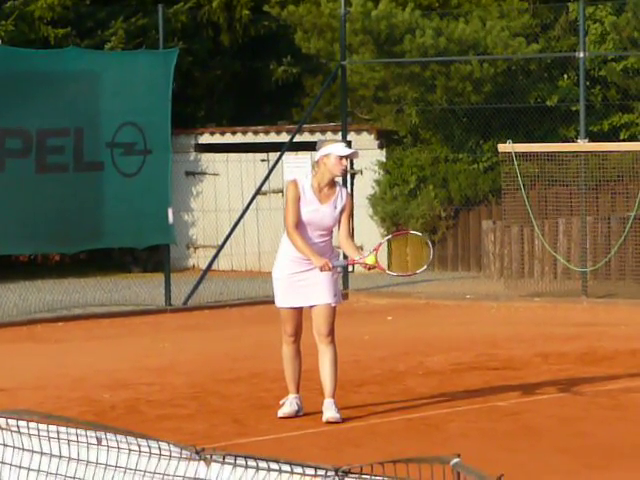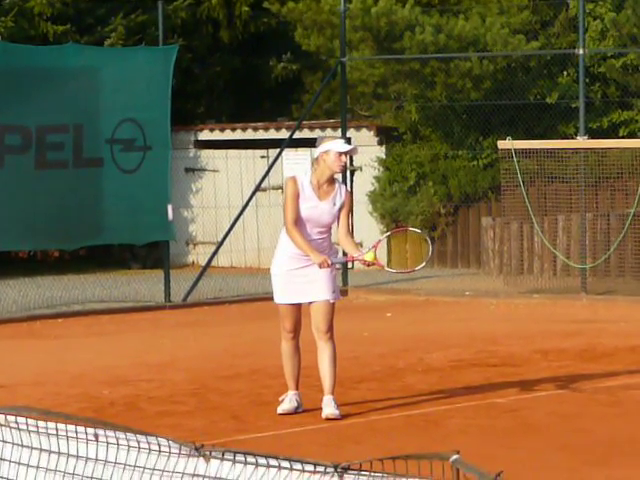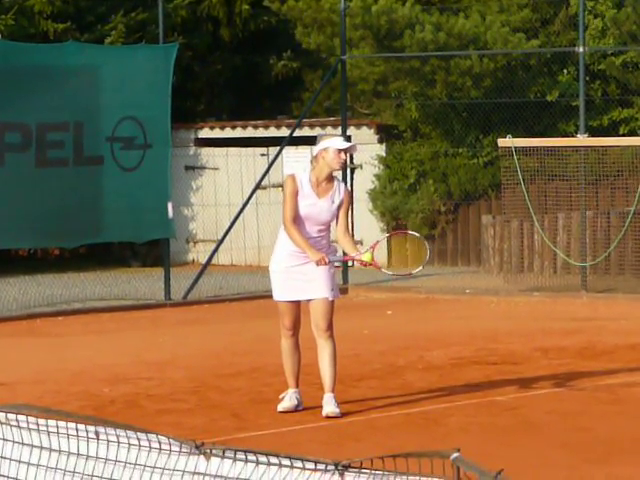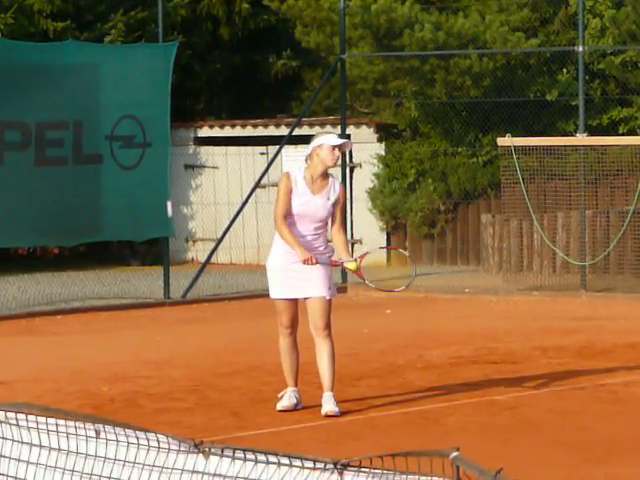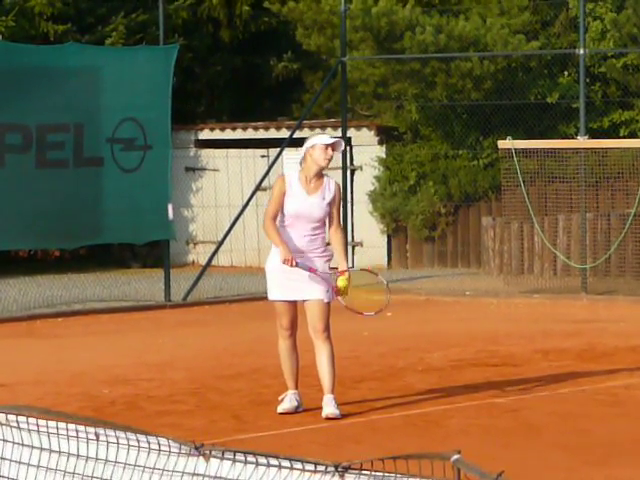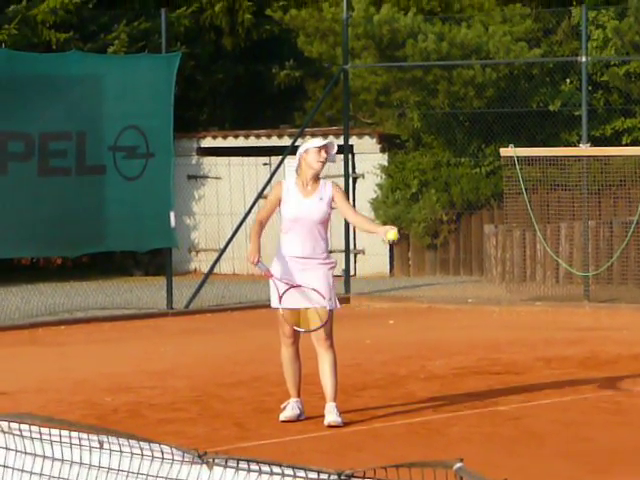
dt=0.2s
person 1, frame 1
left shoulder: (344, 197)
right shoulder: (296, 187)
left elbow: (344, 236)
right elbow: (291, 229)
left wrist: (362, 257)
right wrist: (313, 257)
left hip: (324, 270)
right hip: (290, 268)
left knee: (325, 337)
right knee: (290, 337)
left ankle: (329, 402)
right ankle: (293, 398)
person 1, frame 2
left shoulder: (343, 194)
right shoulder: (295, 184)
left elbow: (343, 234)
right elbow: (291, 225)
left wrist: (361, 254)
right wrist: (313, 253)
left hip: (321, 267)
right hip: (288, 264)
left knee: (324, 333)
right knee: (289, 333)
left ankle: (329, 399)
right ankle: (293, 395)
person 1, frame 3
left shoulder: (342, 192)
right shoulder: (294, 181)
left elbow: (342, 232)
right elbow: (289, 223)
left wrist: (359, 254)
right wrist: (310, 251)
left hip: (320, 265)
right hip: (287, 262)
left knee: (324, 331)
right knee: (289, 331)
left ankle: (329, 397)
right ankle: (293, 393)
person 1, frame 4
left shoulder: (337, 188)
right shoulder: (289, 179)
left elbow: (337, 229)
right elbow: (280, 220)
left wrist: (347, 259)
right wrist: (299, 249)
left hip: (317, 263)
right hip: (285, 261)
left knee: (322, 330)
right knee: (287, 329)
left ankle: (328, 396)
right ankle: (292, 391)
person 1, frame 5
left shoulder: (333, 188)
right shoulder: (284, 182)
left elbow: (335, 228)
right elbow: (269, 221)
left wrist: (343, 266)
right wrist: (284, 249)
left hip: (316, 265)
right hip: (283, 264)
left knee: (321, 333)
right knee: (286, 331)
left ankle: (329, 398)
right ankle: (292, 394)
person 1, frame 6
left shoulder: (331, 189)
right shoulder: (283, 188)
left elbow: (354, 217)
right elbow: (260, 220)
left wrist: (380, 229)
right wrist: (254, 245)
left hip: (318, 271)
right hip: (286, 269)
left knee: (323, 341)
right knee: (288, 339)
left ankle: (332, 407)
right ankle: (295, 402)
